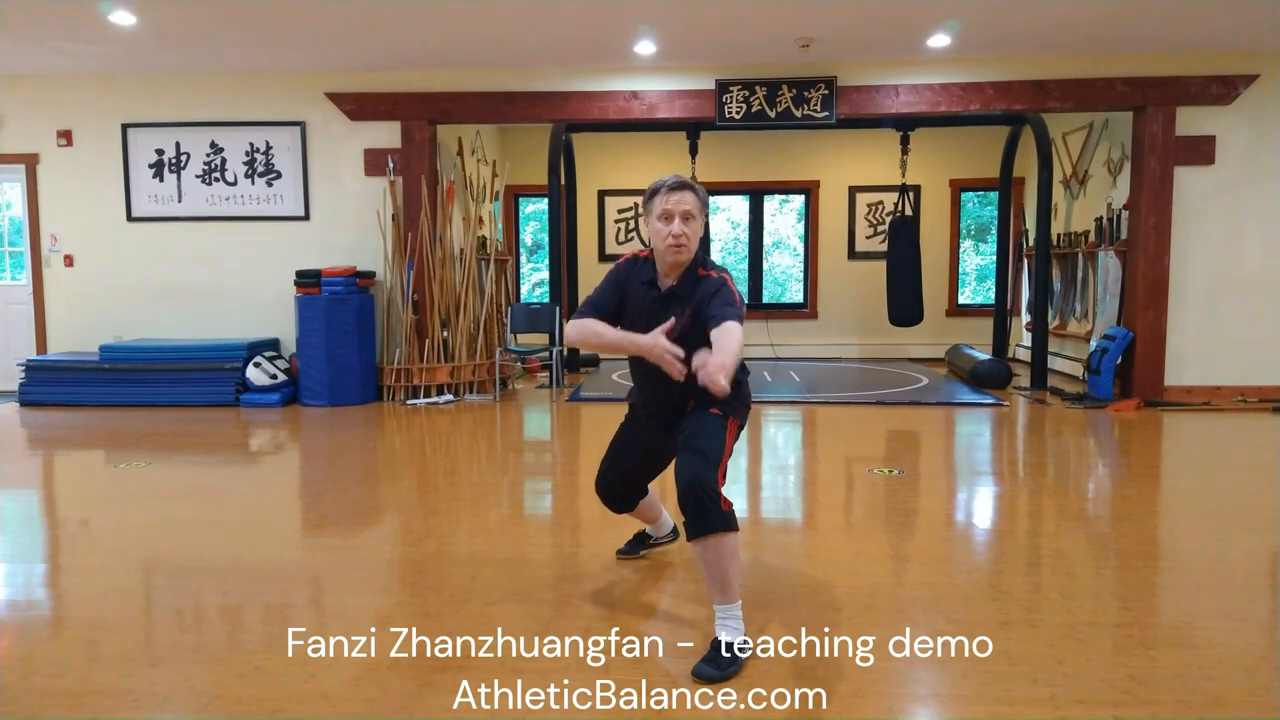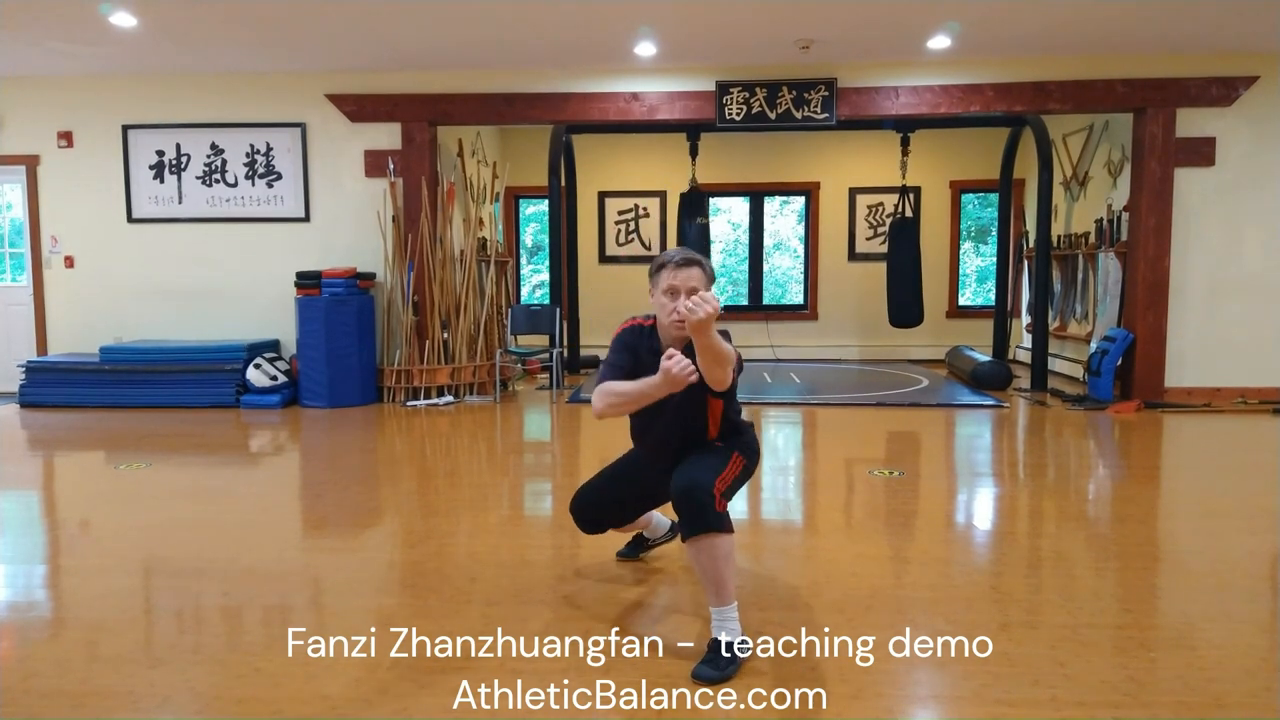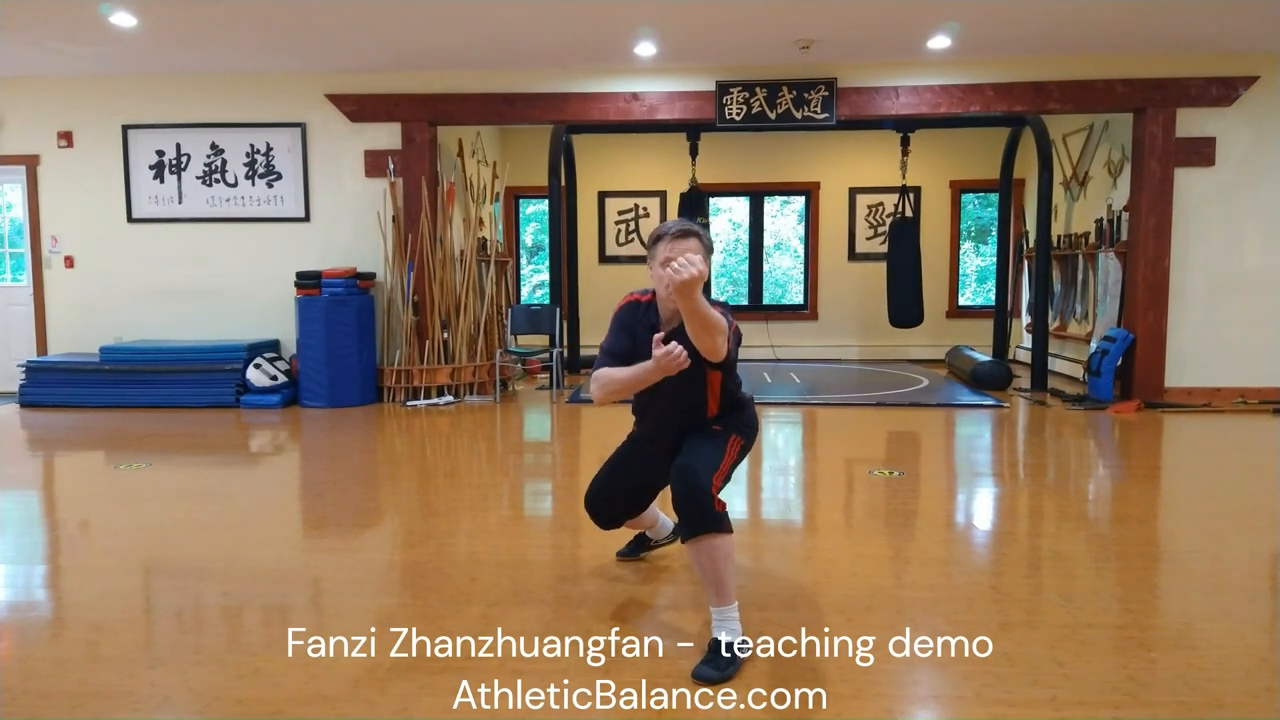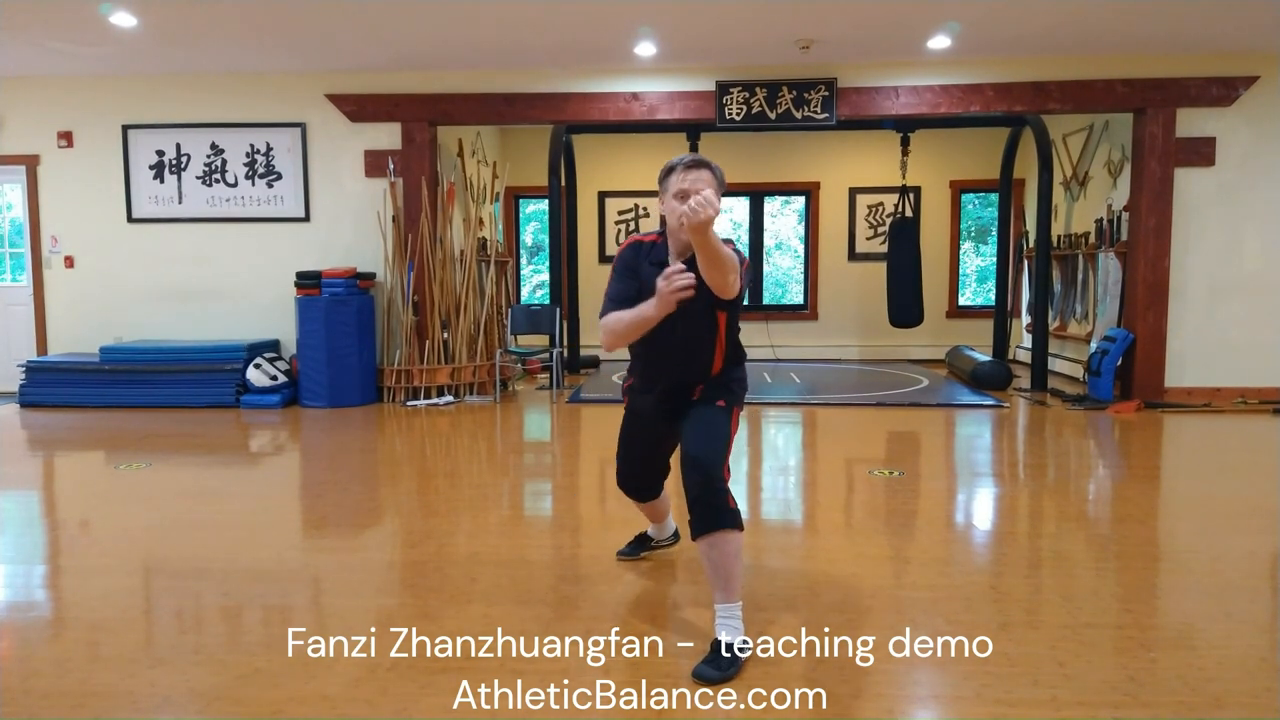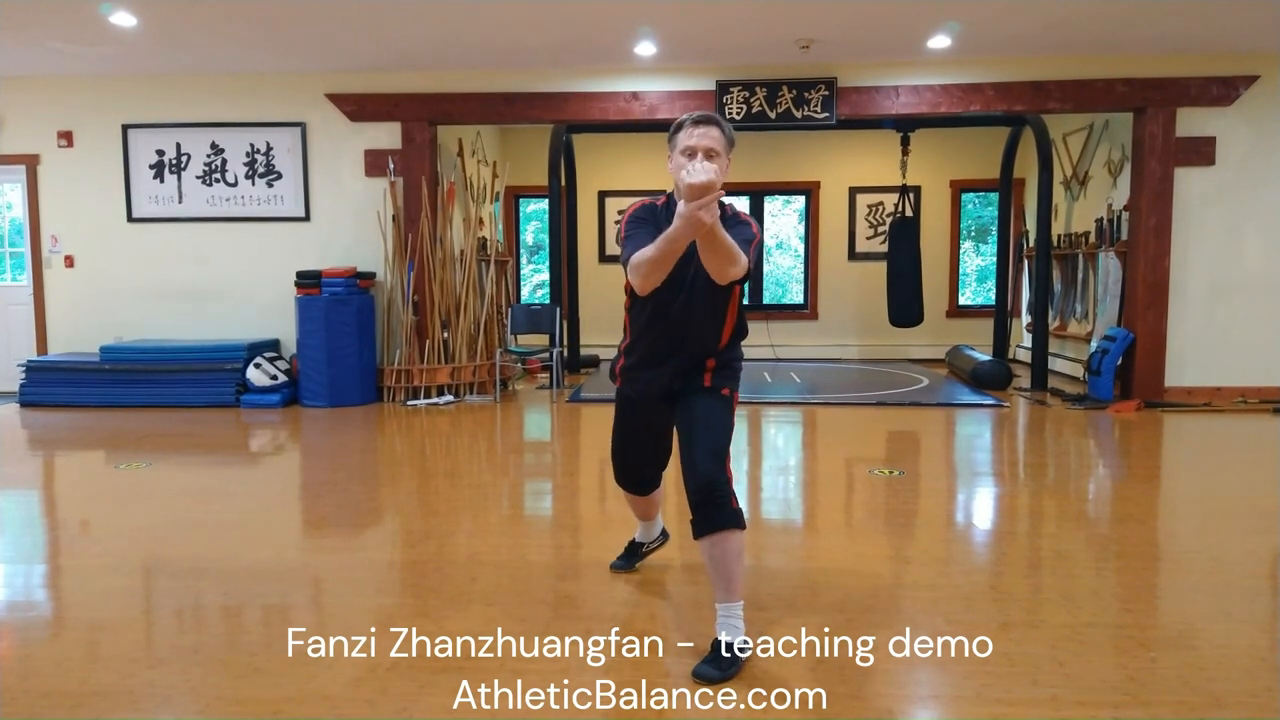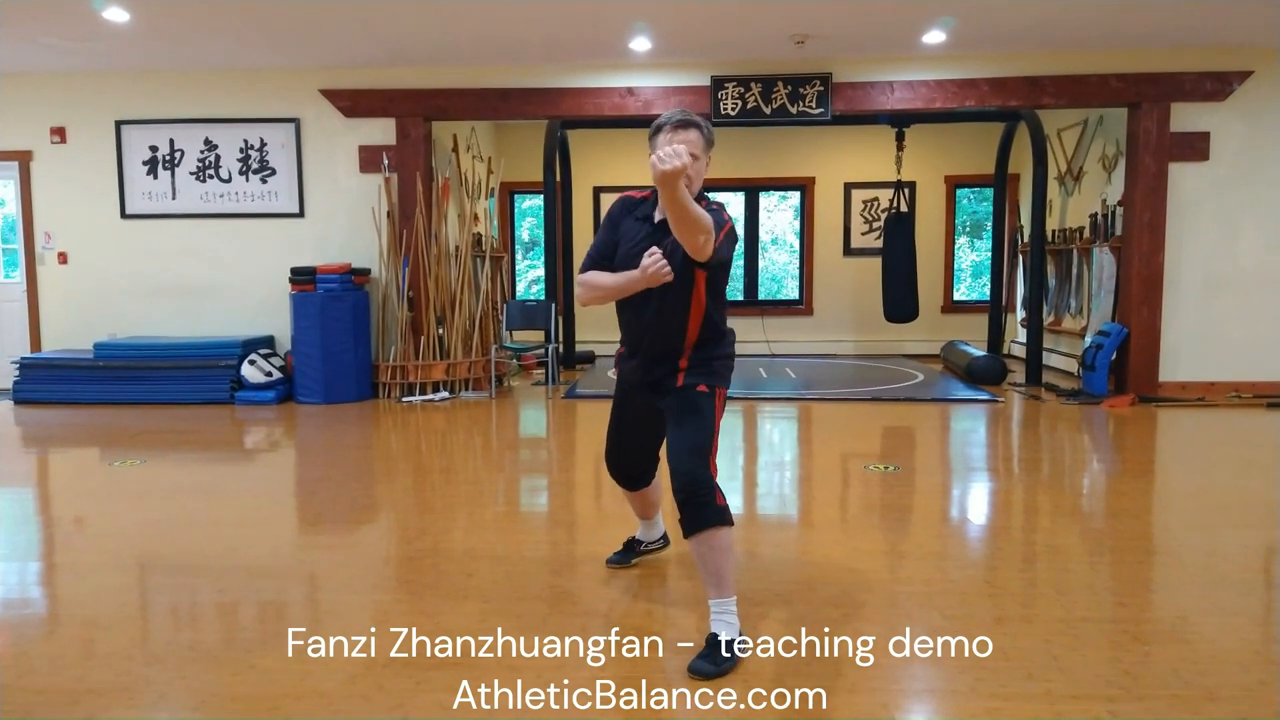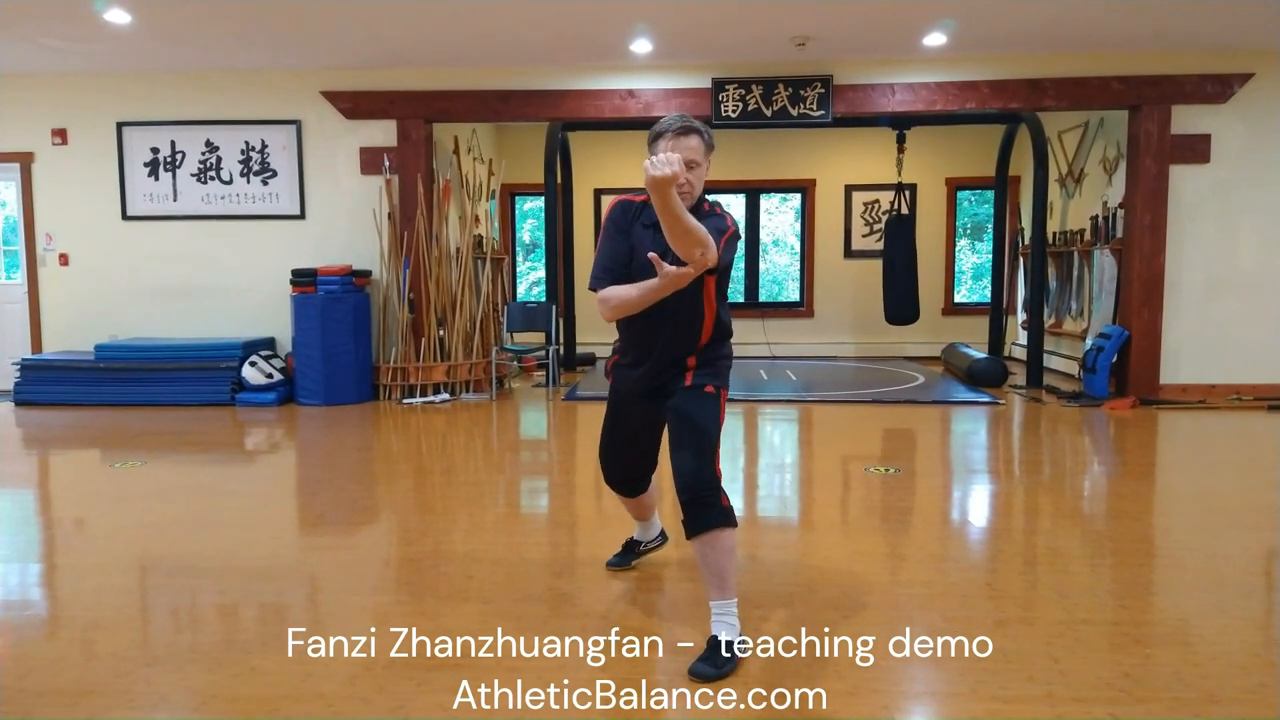
dt=0.7s
person 1, frame 1
left shoulder: (715, 284)
right shoulder: (630, 271)
left elbow: (730, 330)
right elbow: (575, 329)
left wrist: (721, 363)
right wrist: (642, 343)
left hip: (707, 405)
right hip: (651, 404)
left knee: (697, 486)
right knee: (613, 489)
left ankle: (731, 632)
right ankle: (660, 528)
person 1, frame 2
left shoulder: (715, 346)
right shoulder: (632, 335)
left elbow: (720, 374)
right elbow: (601, 403)
left wrist: (704, 332)
right wrist: (662, 383)
left hip: (720, 450)
right hip: (656, 455)
left knee: (694, 490)
right knee: (586, 511)
left ankle: (728, 634)
right ankle: (657, 528)
person 1, frame 3
left shoulder: (716, 318)
right shoulder: (632, 312)
left elbow: (713, 343)
right elbow: (599, 389)
left wrist: (690, 296)
right wrist: (655, 368)
left hip: (720, 426)
right hip: (657, 431)
left knee: (692, 484)
right knee: (601, 505)
left ankle: (728, 633)
right ankle: (661, 529)
person 1, frame 4
left shoulder: (728, 256)
right shoulder: (636, 254)
left elbow: (726, 284)
right elbow: (608, 336)
left wrist: (702, 231)
right wrist: (659, 302)
left hip: (712, 391)
right hip: (649, 391)
left knee: (706, 485)
right knee: (636, 480)
left ankle: (731, 635)
right ankle: (662, 533)
person 1, frame 5
left shoulder: (740, 225)
right shoulder: (643, 215)
left elbow: (727, 271)
right elbow: (642, 277)
left wrist: (706, 217)
right wrist: (681, 226)
left hip: (708, 374)
right hip: (641, 373)
left knee: (708, 484)
right knee: (633, 475)
left ankle: (731, 633)
right ankle: (650, 534)
person 1, frame 6
left shoulder: (715, 220)
right shoulder: (625, 210)
left elbow: (697, 241)
right elbow: (585, 287)
left wrist: (672, 188)
right wrist: (641, 276)
left hip: (697, 369)
right hip: (638, 364)
left knee: (693, 480)
right knee: (626, 466)
left ankle: (726, 628)
right ankle: (651, 534)
person 1, frame 7
left shoulder: (720, 222)
right shoulder: (623, 214)
left elbow: (698, 251)
right elbow: (606, 304)
left wrist: (665, 197)
right wrist: (666, 282)
left hip: (696, 370)
right hip: (634, 368)
left knee: (697, 482)
right knee: (620, 471)
left ankle: (725, 630)
right ankle: (648, 533)
